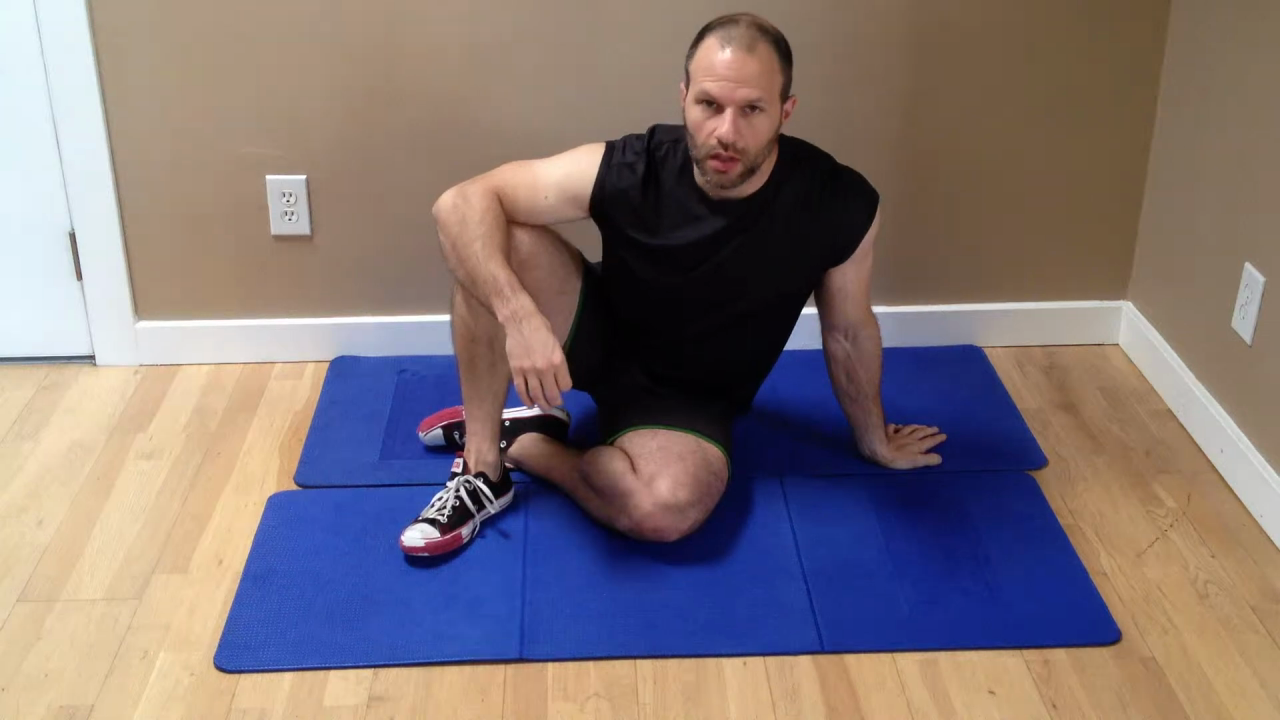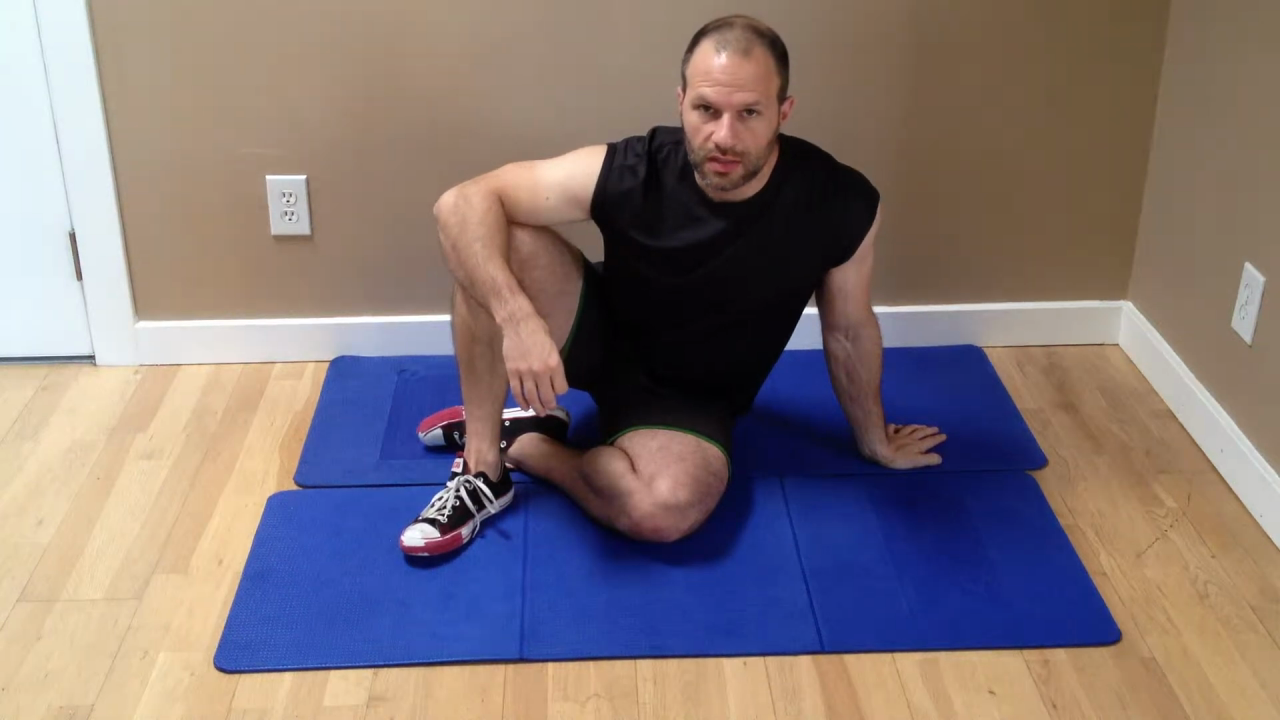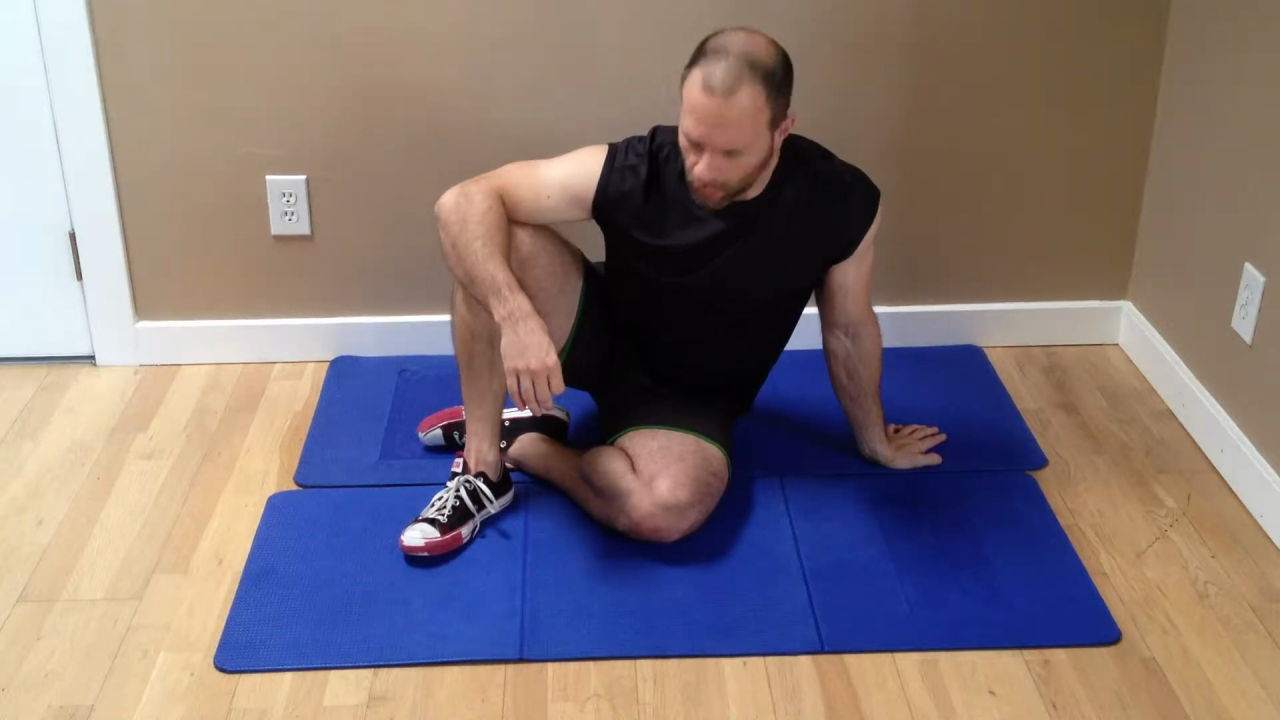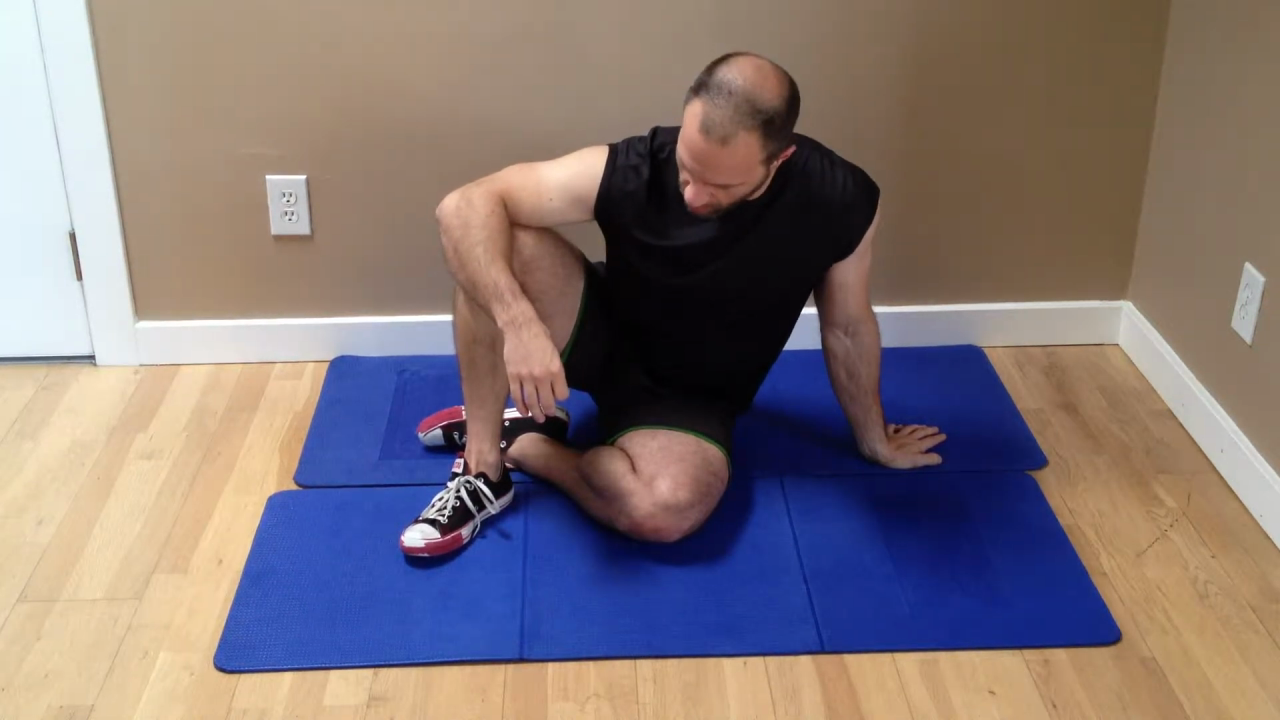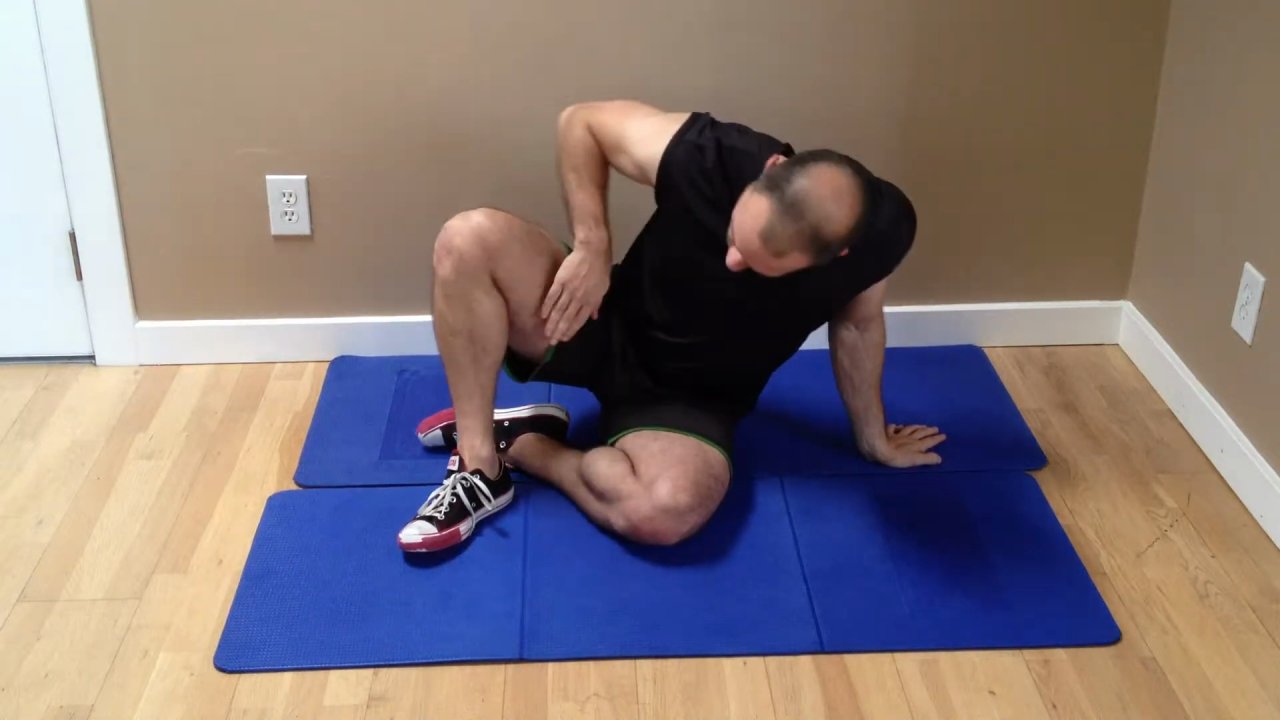
dt=1s
person 1, frame 1
left shoulder: (840, 205)
right shoulder: (623, 170)
left elbow: (849, 330)
right elbow: (460, 204)
left wrist: (874, 440)
right wrist: (520, 318)
left hip: (692, 395)
right hip: (602, 341)
left knee: (667, 510)
right knee: (498, 243)
left ankle: (515, 440)
right ankle: (482, 464)
person 1, frame 2
left shoulder: (841, 205)
right shoulder: (624, 172)
left elbow: (850, 330)
right elbow: (463, 204)
left wrist: (874, 440)
right wrist: (518, 320)
left hip: (693, 396)
right hip: (603, 339)
left knee: (667, 510)
right knee: (498, 244)
left ankle: (517, 440)
right ankle: (482, 463)
person 1, frame 3
left shoulder: (842, 203)
right shoulder: (627, 170)
left elbow: (849, 328)
right elbow: (463, 203)
left wrist: (874, 440)
right wrist: (517, 319)
left hip: (691, 394)
right hip: (603, 340)
left knee: (666, 510)
right knee: (497, 241)
left ankle: (516, 439)
right ankle: (482, 465)
person 1, frame 4
left shoulder: (841, 202)
right shoulder: (627, 170)
left elbow: (848, 326)
right elbow: (465, 208)
left wrist: (874, 439)
right wrist: (521, 325)
left hip: (692, 394)
right hip: (604, 338)
left knee: (668, 509)
right knee: (499, 245)
left ankle: (518, 440)
right ankle: (482, 466)
person 1, frame 5
left shoulder: (881, 230)
right shoulder: (705, 155)
left elbow: (857, 322)
right elbow: (581, 121)
left wrist: (873, 437)
right wrist: (592, 247)
left hip: (695, 394)
right hip: (608, 325)
left knee: (666, 512)
right knee: (470, 240)
left ankle: (516, 440)
right ankle: (478, 467)
